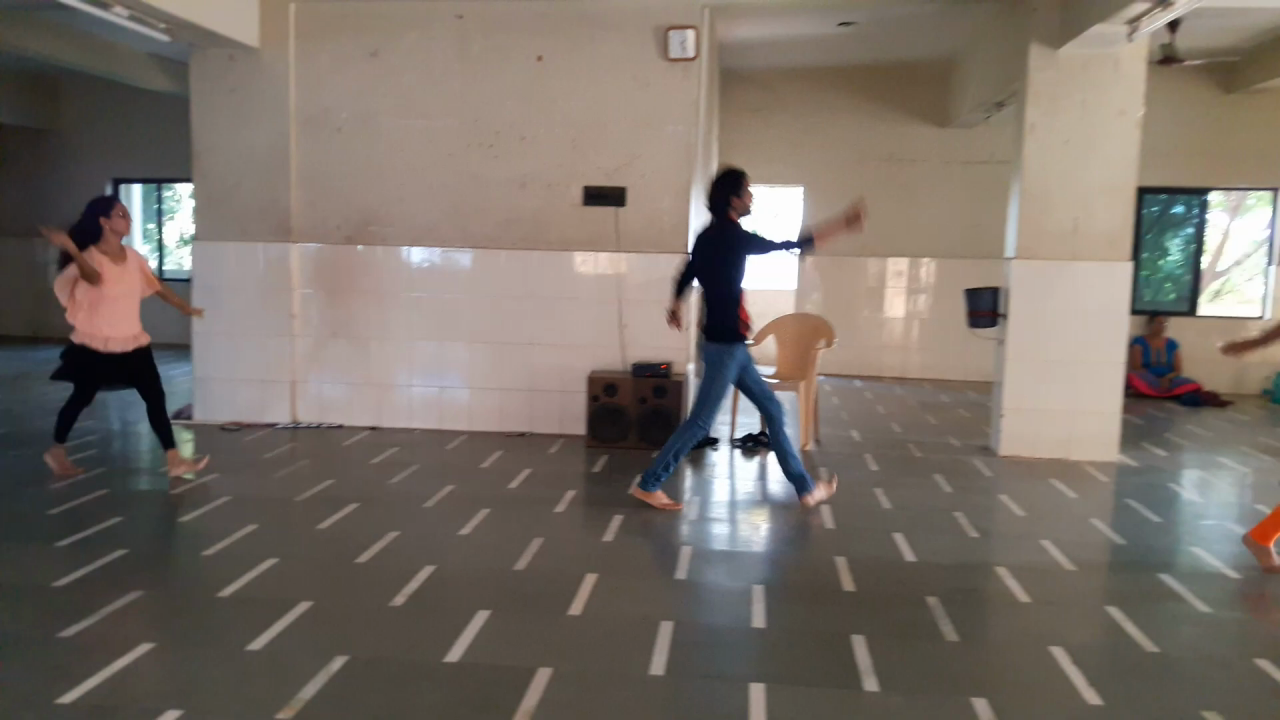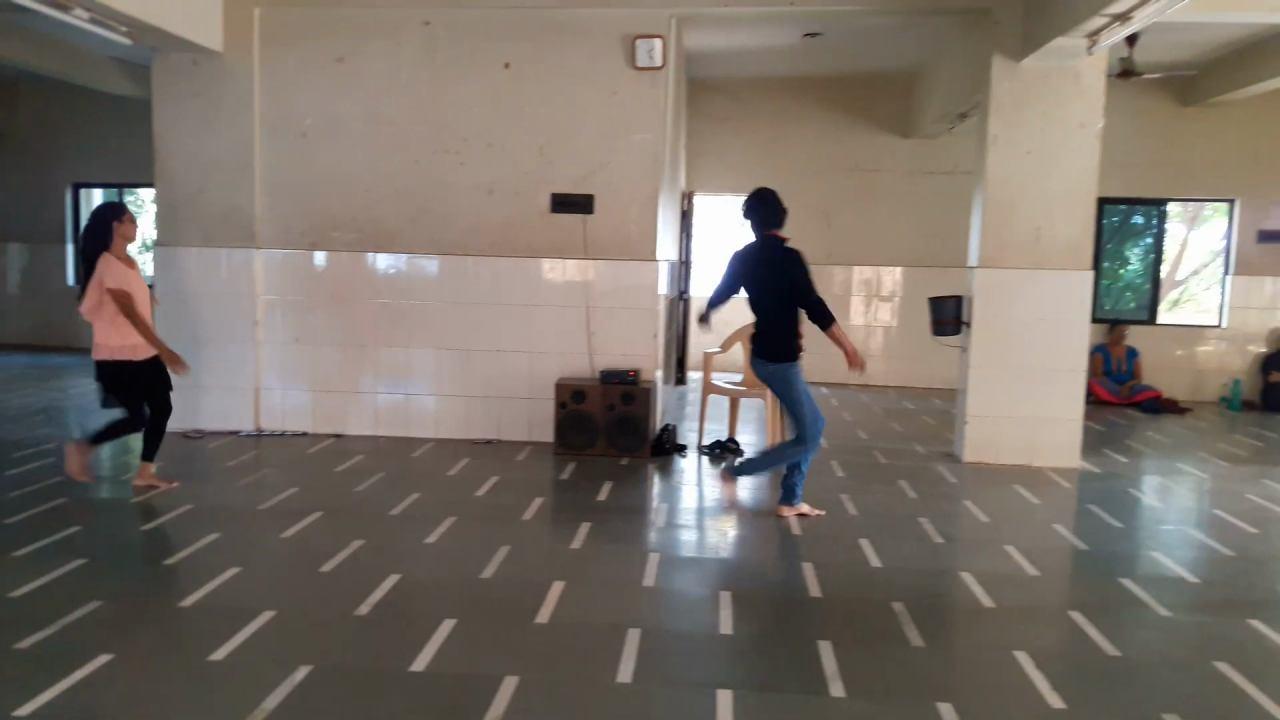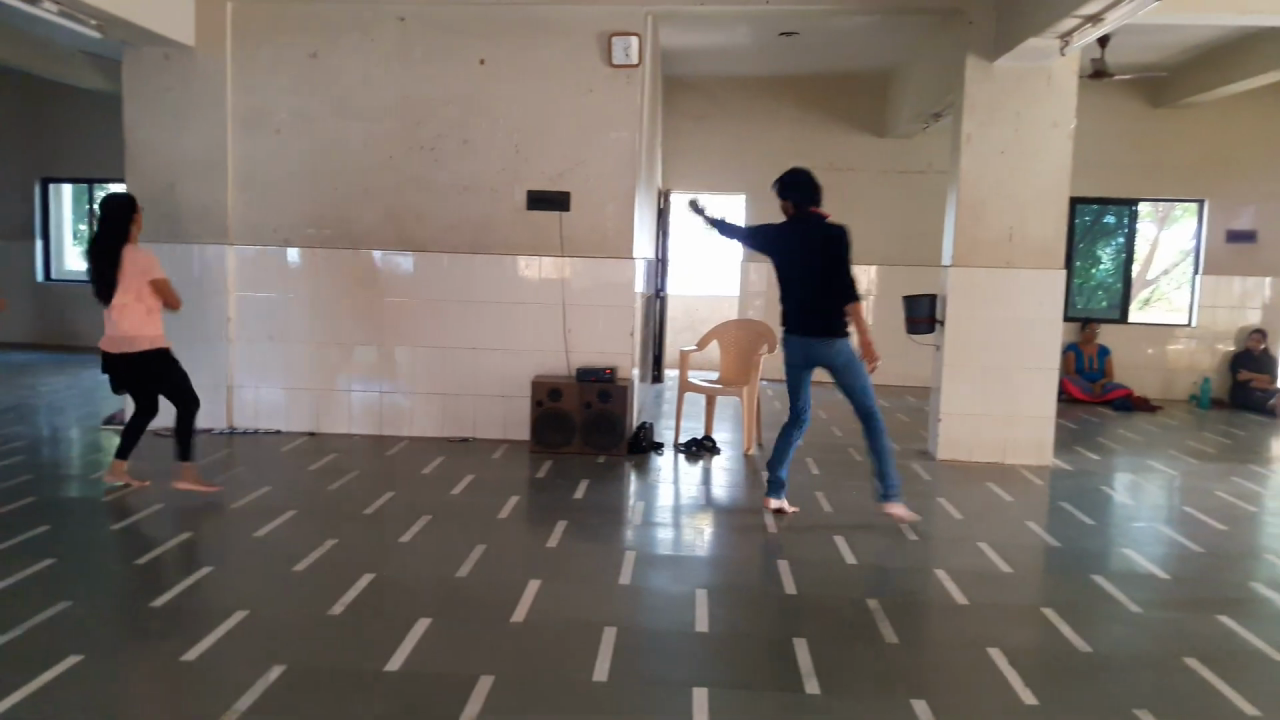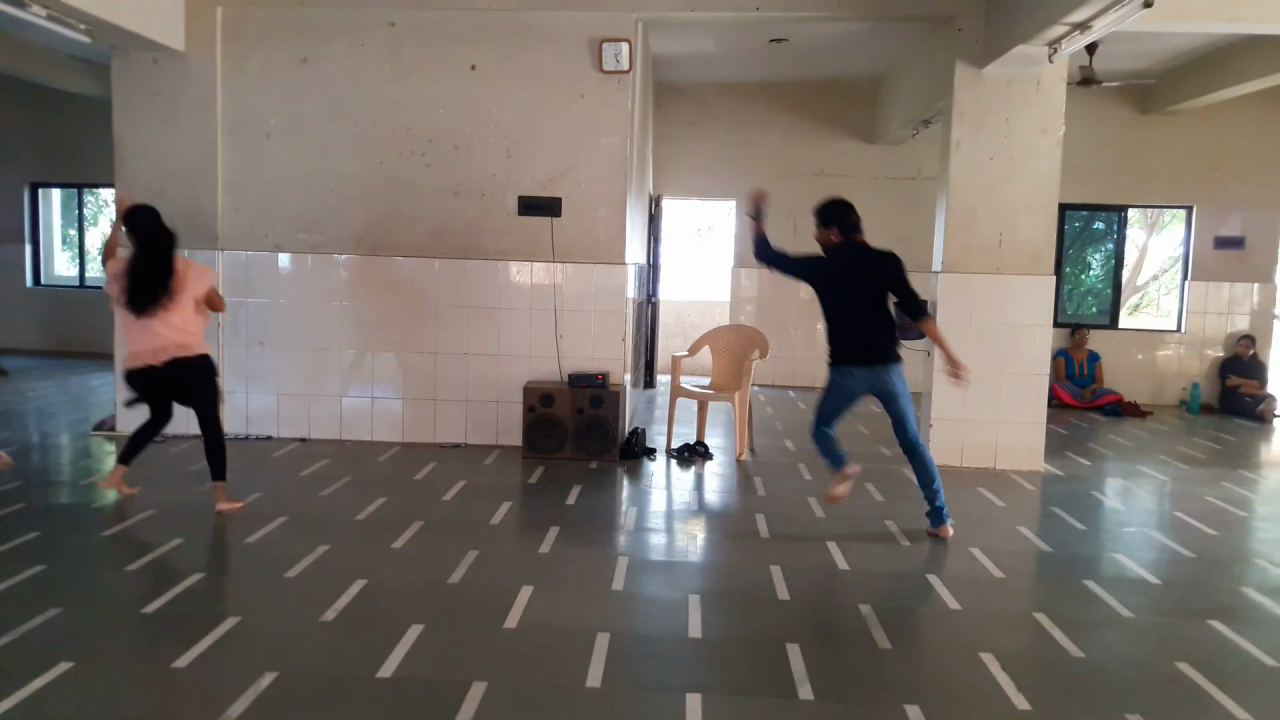
dt=0.2s
person 1, frame 1
left shoulder: (710, 236)
right shoulder: (730, 236)
left elbow: (688, 274)
right elbow: (789, 246)
left wrist: (675, 307)
right wrist: (841, 223)
left hip: (731, 343)
right hip: (724, 345)
left knee: (772, 410)
right knee: (702, 421)
left ankle: (805, 487)
right ankle: (649, 485)
person 1, frame 2
left shoulder: (744, 258)
right shoulder: (788, 257)
left elbow: (724, 290)
right elbow: (815, 308)
left wrist: (706, 313)
right wrist: (849, 349)
left hip: (764, 357)
right hip: (780, 361)
left knee: (810, 425)
right knee: (811, 435)
left ankle: (790, 500)
right ankle: (736, 473)
person 1, frame 3
left shoulder: (777, 235)
right shoulder: (834, 234)
left elbow: (731, 230)
right elbow: (845, 287)
left wrist: (701, 213)
right wrist: (865, 336)
left hip: (795, 340)
right hip: (832, 341)
left knee: (799, 416)
right knee: (870, 415)
left ankle: (775, 493)
right ankle: (889, 497)
person 1, frame 4
left shoulder: (821, 265)
right shoulder: (885, 261)
left elbow: (767, 255)
right elbow: (913, 306)
left wrist: (757, 217)
right wrist: (947, 353)
left hip: (847, 371)
right hip: (887, 368)
left knee: (821, 429)
right knee: (912, 443)
left ankle: (841, 470)
right ankle: (940, 520)
person 2, frame 1
left shoulder: (133, 256)
right shoulder: (89, 257)
left elbow: (156, 286)
right elbow: (92, 277)
left wrist: (187, 308)
right wrist: (70, 251)
left hip: (131, 342)
right hip: (95, 345)
left knee: (155, 396)
right knee: (81, 399)
left ankle: (175, 461)
right ankle: (57, 451)
person 2, frame 2
left shoulder: (127, 262)
right shoulder: (109, 266)
right elbow: (131, 313)
right wrist: (163, 348)
left hip: (141, 352)
right hip: (119, 355)
left knee: (160, 409)
right knee: (136, 419)
left ankle: (144, 472)
right ankle: (82, 448)
person 2, frame 3
left shoulder: (104, 256)
right shoulder: (141, 258)
right elbow: (173, 302)
right wrist: (162, 298)
left hip: (117, 348)
right hip: (144, 348)
left knee: (146, 407)
right knee: (189, 403)
left ankle: (117, 469)
right ankle: (186, 473)
person 2, frame 4
left shoulder: (122, 270)
right shoulder: (186, 268)
left elbow: (108, 261)
right elbow: (217, 305)
left wrist: (116, 221)
left hip: (145, 363)
right hip: (189, 357)
left knee: (158, 419)
right knee: (210, 423)
left ankle: (117, 474)
right ankle: (221, 494)
